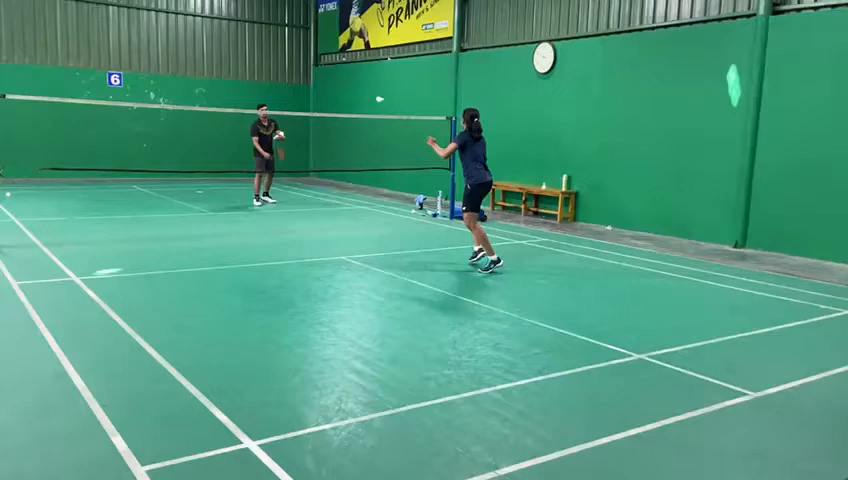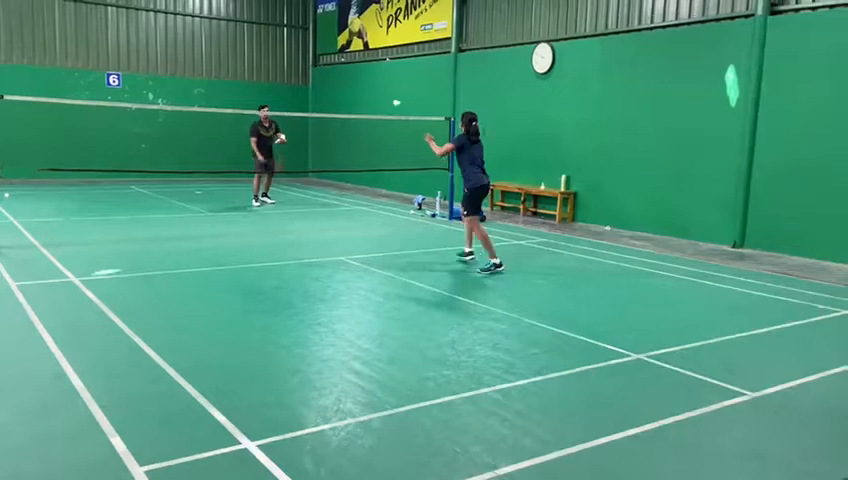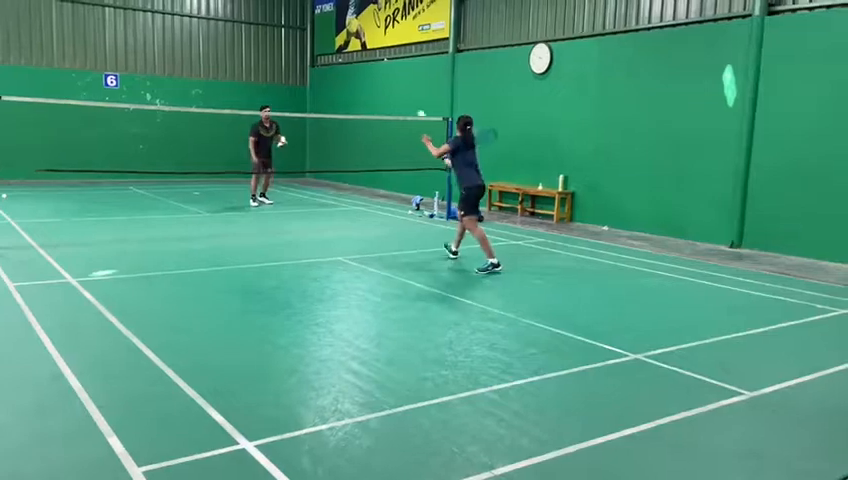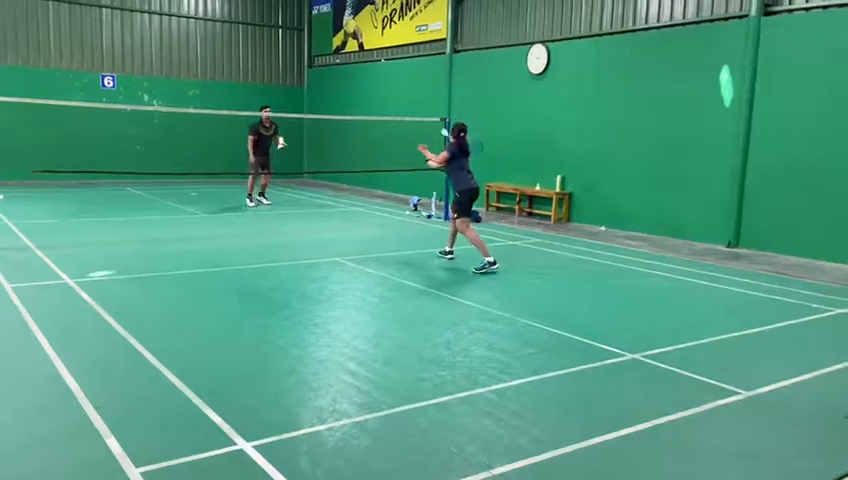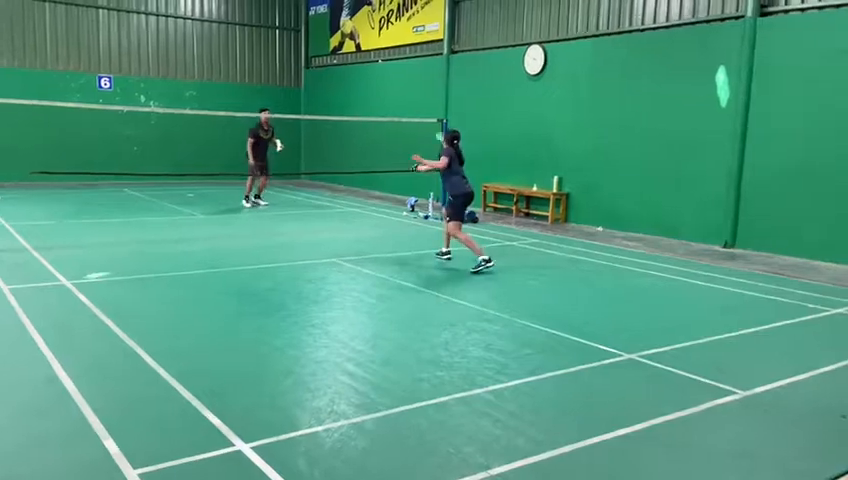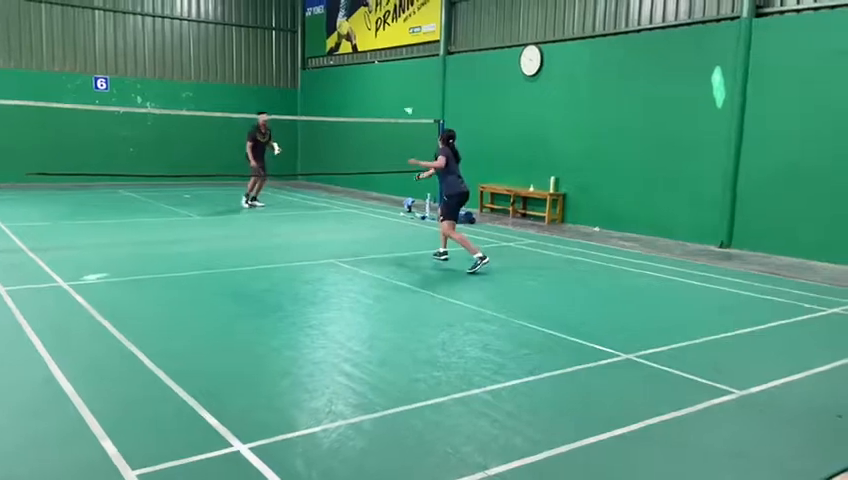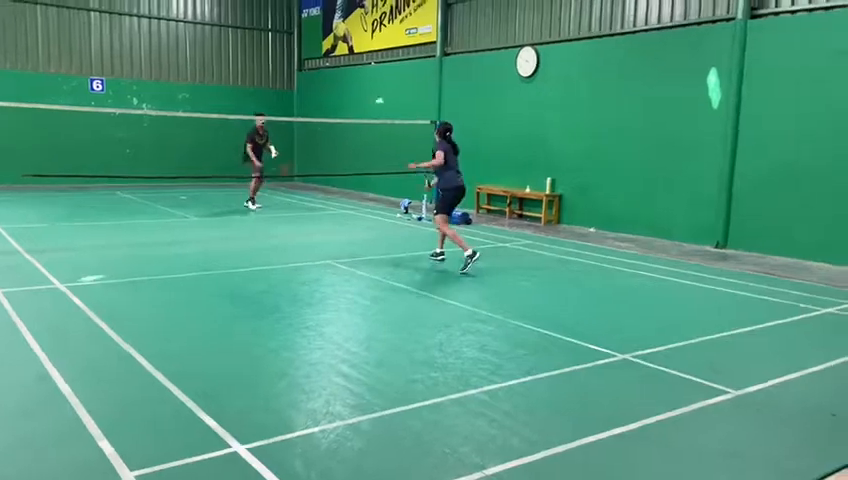
dt=0.1s
person 1, frame 1
left shoulder: (464, 136)
right shoulder: (479, 137)
left elbow: (444, 154)
left wrist: (433, 144)
left hip: (476, 182)
right hip: (485, 180)
left knee: (472, 222)
right knee: (467, 216)
left ankle: (494, 258)
right ankle: (478, 248)
person 1, frame 2
left shoulder: (462, 138)
right shoulder: (476, 140)
left elbow: (441, 152)
left wrist: (431, 142)
left hip: (474, 185)
right hip: (482, 183)
left knee: (474, 225)
right knee: (468, 217)
left ankle: (495, 261)
right ankle: (468, 250)
person 1, frame 3
left shoulder: (457, 140)
right shoulder: (468, 143)
left elbow: (438, 152)
left wrist: (428, 143)
right wrist: (448, 161)
left hip: (470, 187)
right hip: (475, 185)
left knee: (472, 225)
right knee: (462, 216)
left ankle: (493, 261)
right ankle: (454, 249)
person 1, frame 4
left shoulder: (453, 146)
right shoulder: (462, 148)
left elbow: (440, 159)
right elbow: (442, 165)
left wrist: (425, 151)
right wrist: (430, 162)
left hip: (464, 190)
right hip: (469, 188)
left knee: (464, 228)
right knee: (454, 215)
left ankle: (490, 260)
right ankle: (448, 250)
person 1, frame 5
left shoulder: (447, 151)
right shoulder: (456, 154)
left elbow: (441, 165)
right elbow: (439, 168)
left wrist: (422, 161)
right wrist: (419, 168)
left hip: (459, 194)
right hip: (464, 192)
left knee: (455, 231)
right knee: (446, 213)
left ankle: (484, 258)
right ankle: (446, 250)
person 1, frame 6
left shoulder: (443, 150)
right shoulder: (452, 153)
left elbow: (440, 164)
right elbow: (435, 170)
left wrist: (419, 163)
right wrist: (423, 175)
left hip: (454, 194)
right hip: (460, 192)
left knee: (448, 230)
right knee: (442, 214)
left ankle: (479, 256)
right ankle: (443, 251)
person 1, frame 7
left shoulder: (440, 145)
right shoulder: (452, 147)
left elbow: (439, 162)
left wrist: (418, 165)
right wrist: (433, 183)
left hip: (449, 188)
right hip: (459, 187)
left knee: (442, 224)
right knee: (441, 218)
left ankle: (470, 252)
right ankle: (440, 250)
